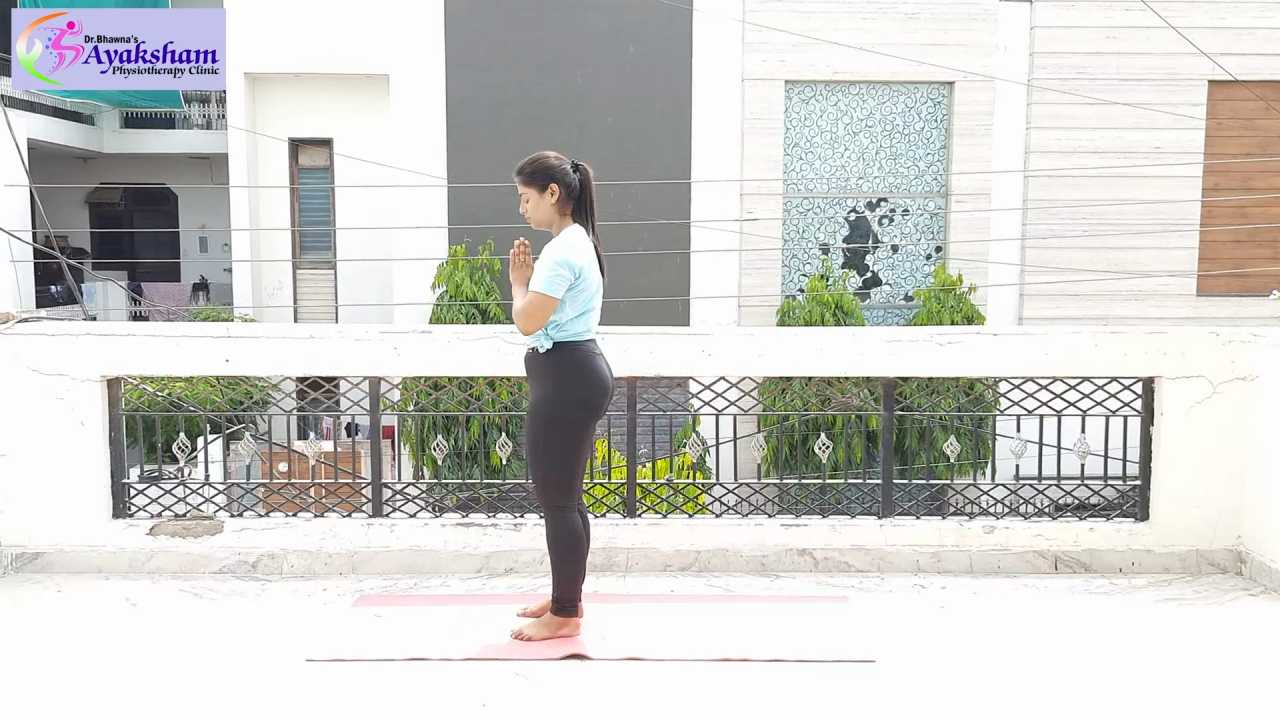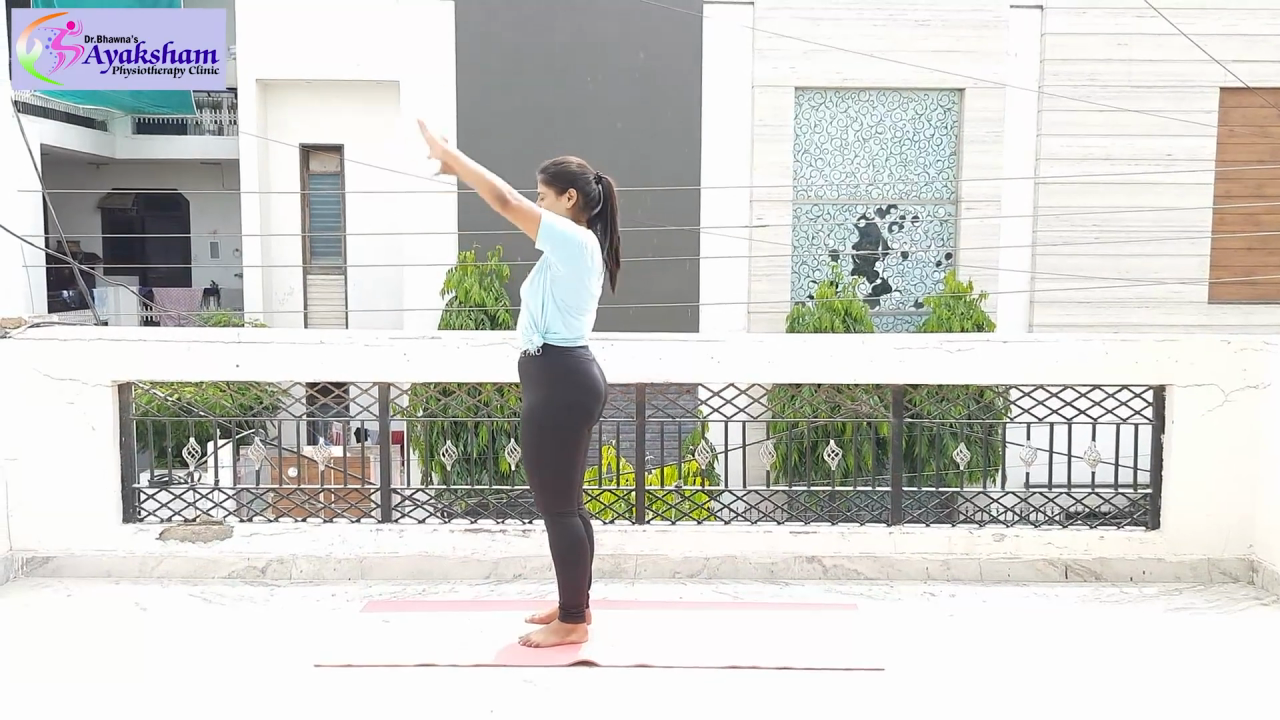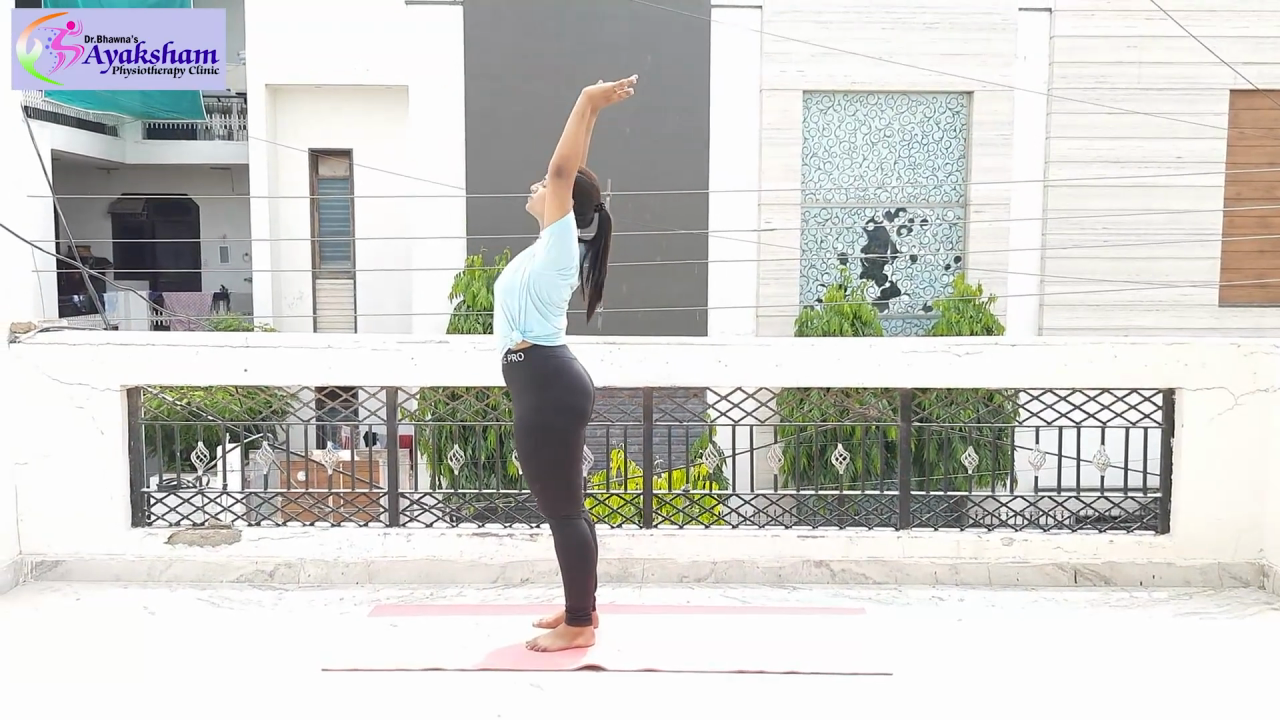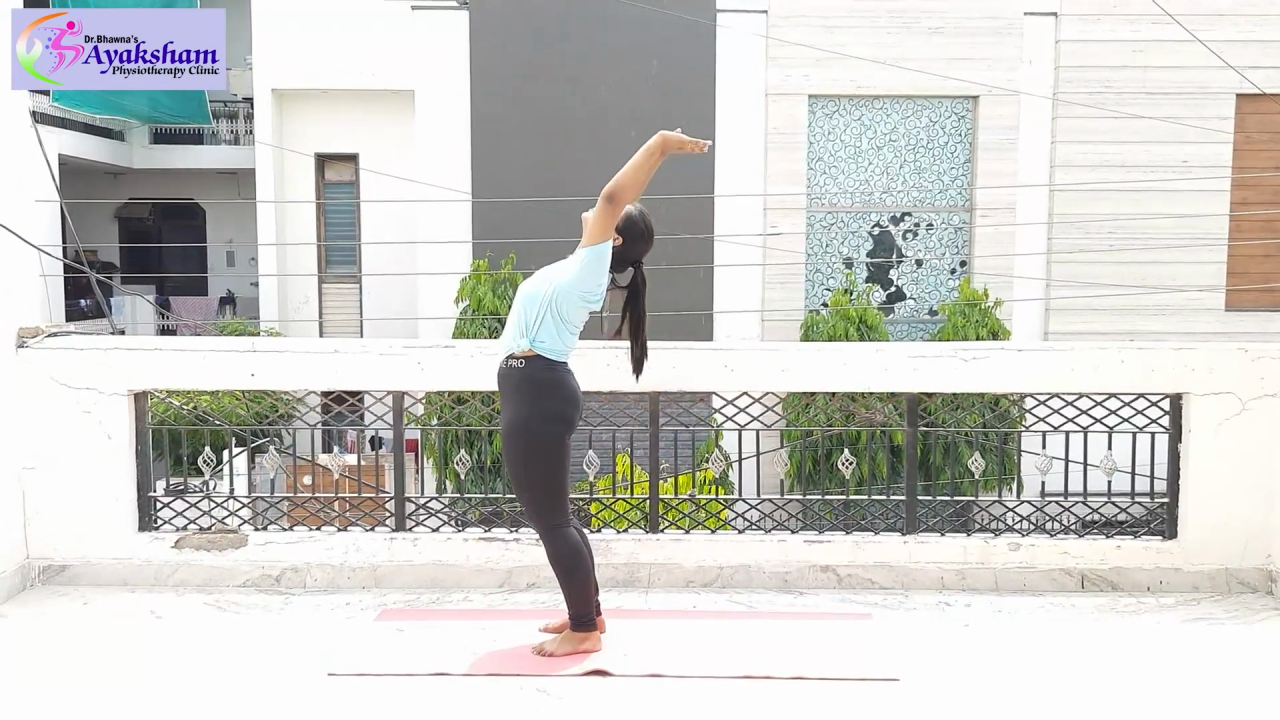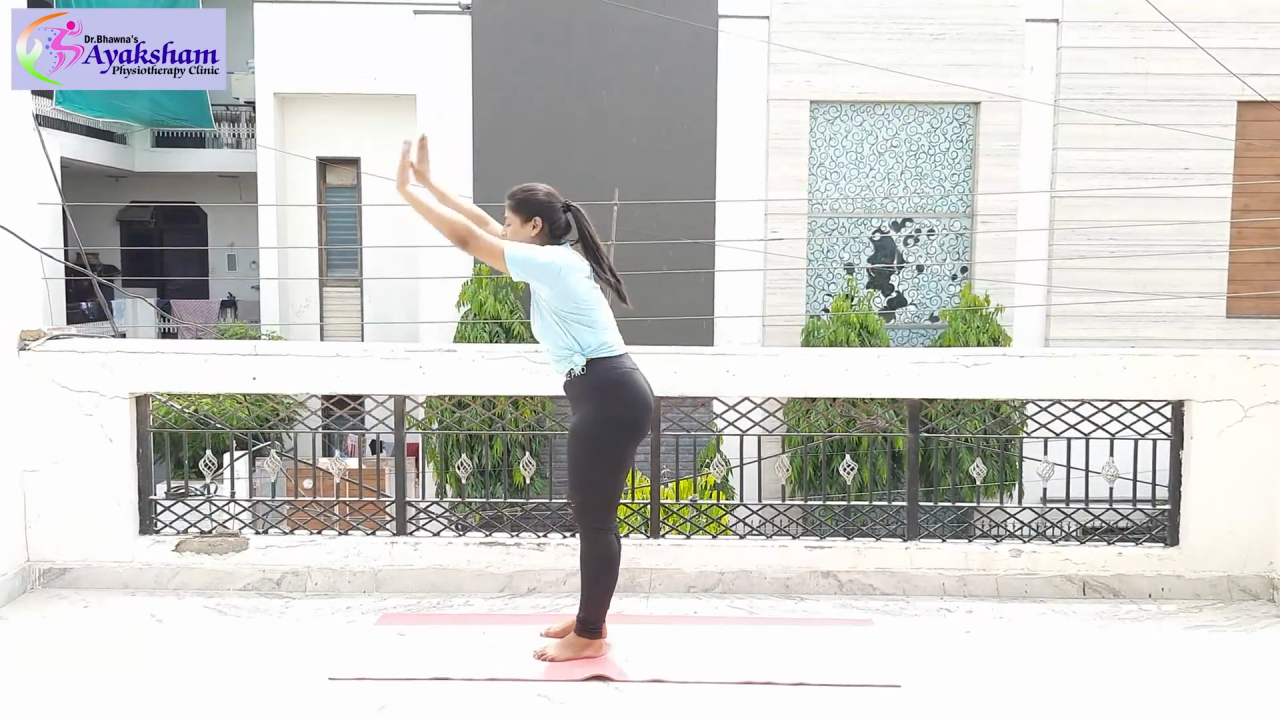
dt=1s
person 1, frame 1
left shoulder: (562, 250)
right shoulder: (576, 242)
left elbow: (528, 321)
left wrist: (518, 283)
right wrist: (529, 278)
left hip: (566, 378)
right hip: (575, 374)
left knee: (555, 499)
right knee: (565, 496)
left ankle: (564, 615)
right ankle: (567, 599)
person 1, frame 2
left shoulder: (572, 240)
right shoulder: (574, 245)
left elbow: (507, 202)
right elbow: (518, 208)
left wrist: (451, 156)
right wrist: (457, 163)
left hip: (559, 382)
right hip: (566, 379)
left knee: (557, 505)
right knee: (565, 502)
left ankle: (571, 622)
right ankle: (575, 606)
person 1, frame 3
left shoulder: (559, 245)
right shoulder: (552, 245)
left elbow: (562, 172)
right elbow: (566, 174)
left wrist: (587, 104)
right wrist: (589, 108)
left hip: (546, 384)
right hip: (545, 383)
left knee: (561, 509)
right knee: (564, 506)
left ankle: (578, 626)
right ankle: (582, 608)
person 1, frame 4
left shoulder: (591, 267)
right shoulder: (585, 265)
left elbow: (613, 197)
right elbow: (619, 199)
left wrist: (658, 146)
right wrist: (658, 150)
left hip: (538, 394)
right hip: (535, 392)
left knee: (550, 519)
right knee: (553, 515)
left ankle: (584, 630)
right ankle: (588, 613)
person 1, frame 5
left shoulder: (552, 263)
right shoulder: (553, 262)
left elbow: (468, 237)
right elbow: (480, 224)
left wrist: (409, 189)
right wrist: (426, 180)
left hip: (613, 400)
right hip: (610, 395)
left knee: (595, 519)
right knee: (592, 516)
left ankle: (590, 636)
right ankle: (590, 618)
